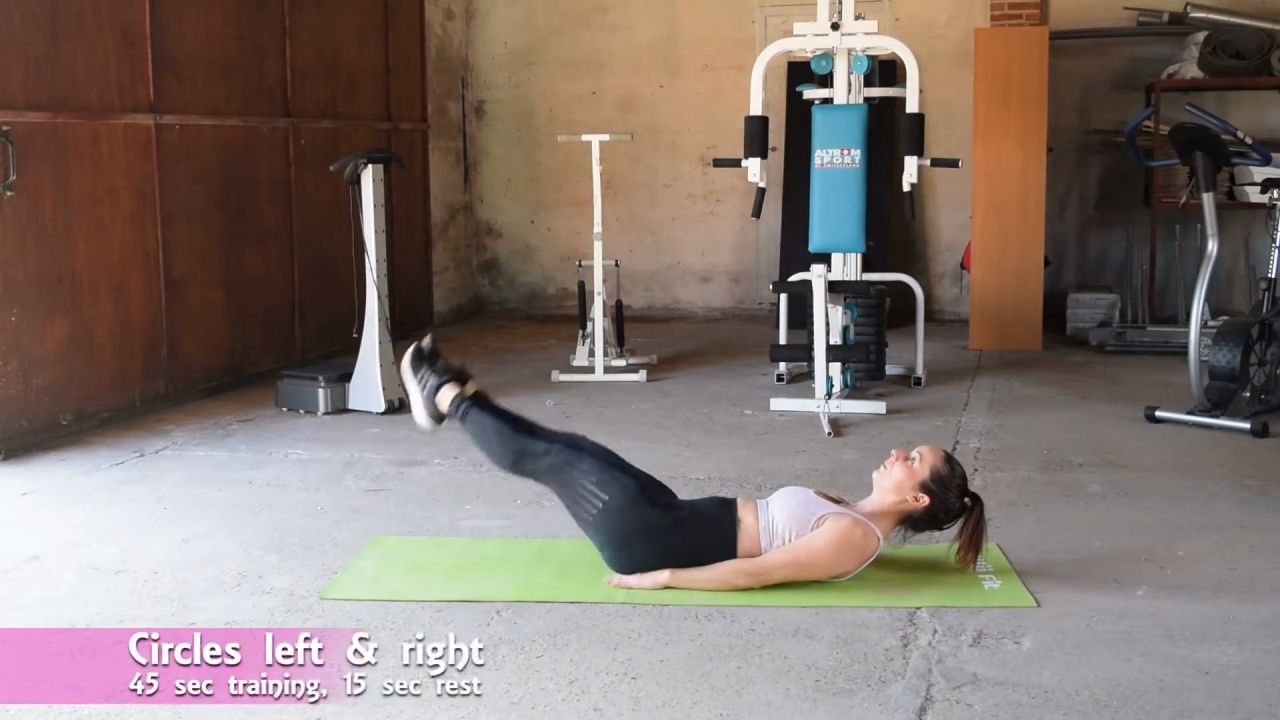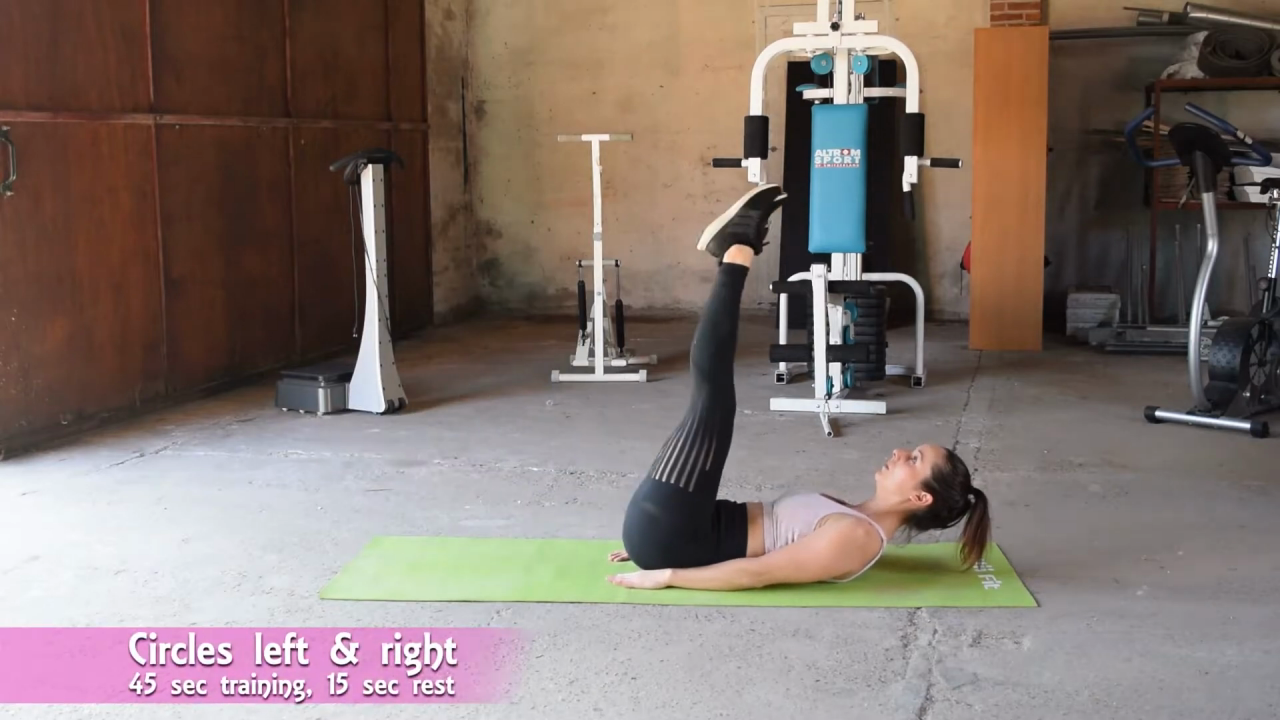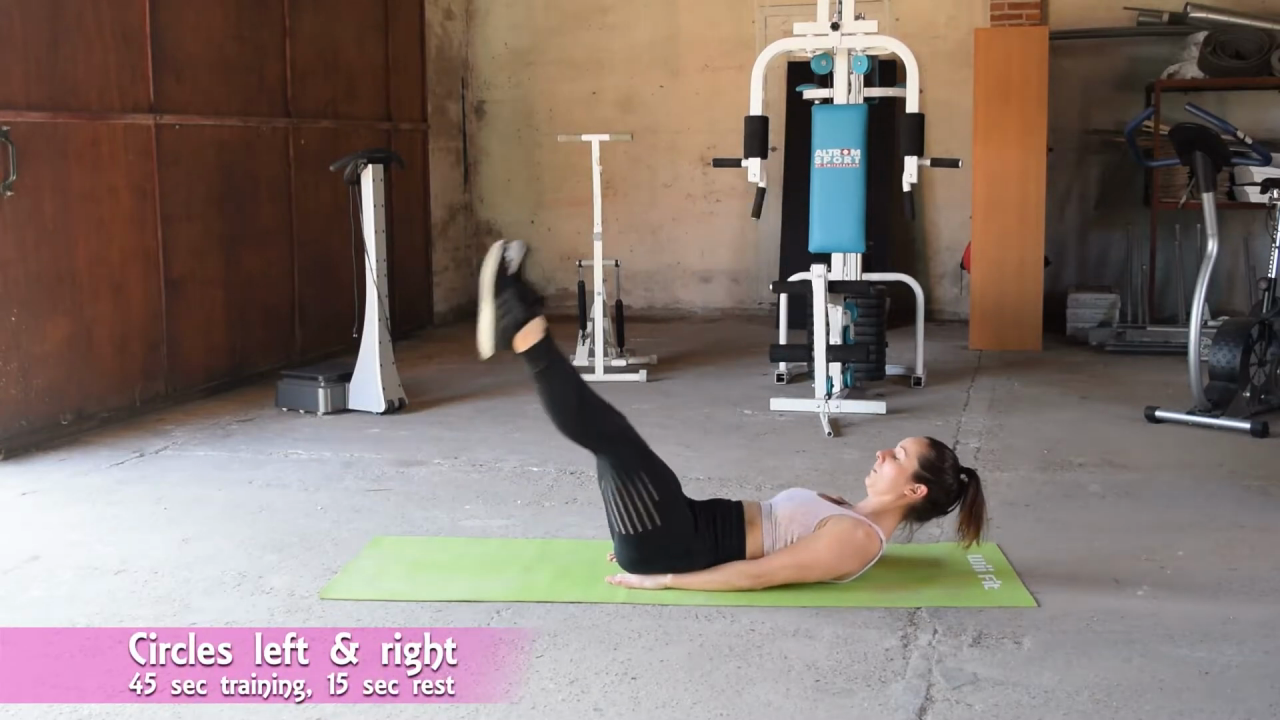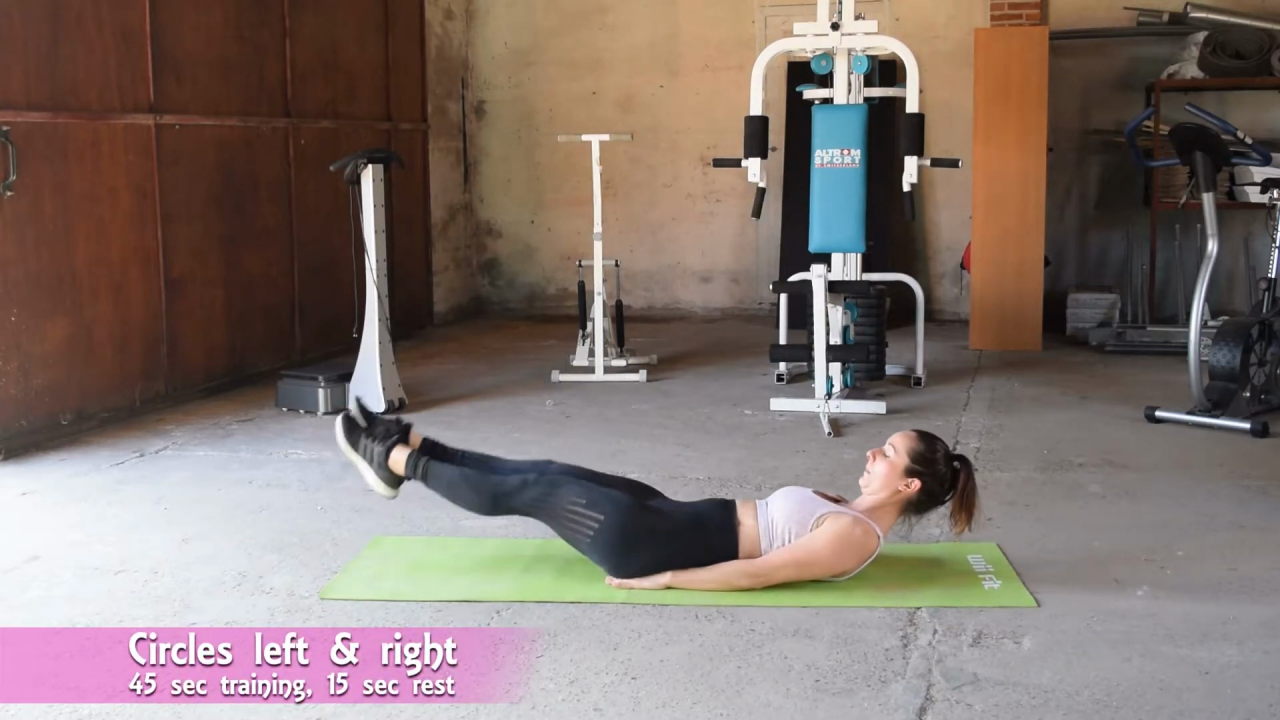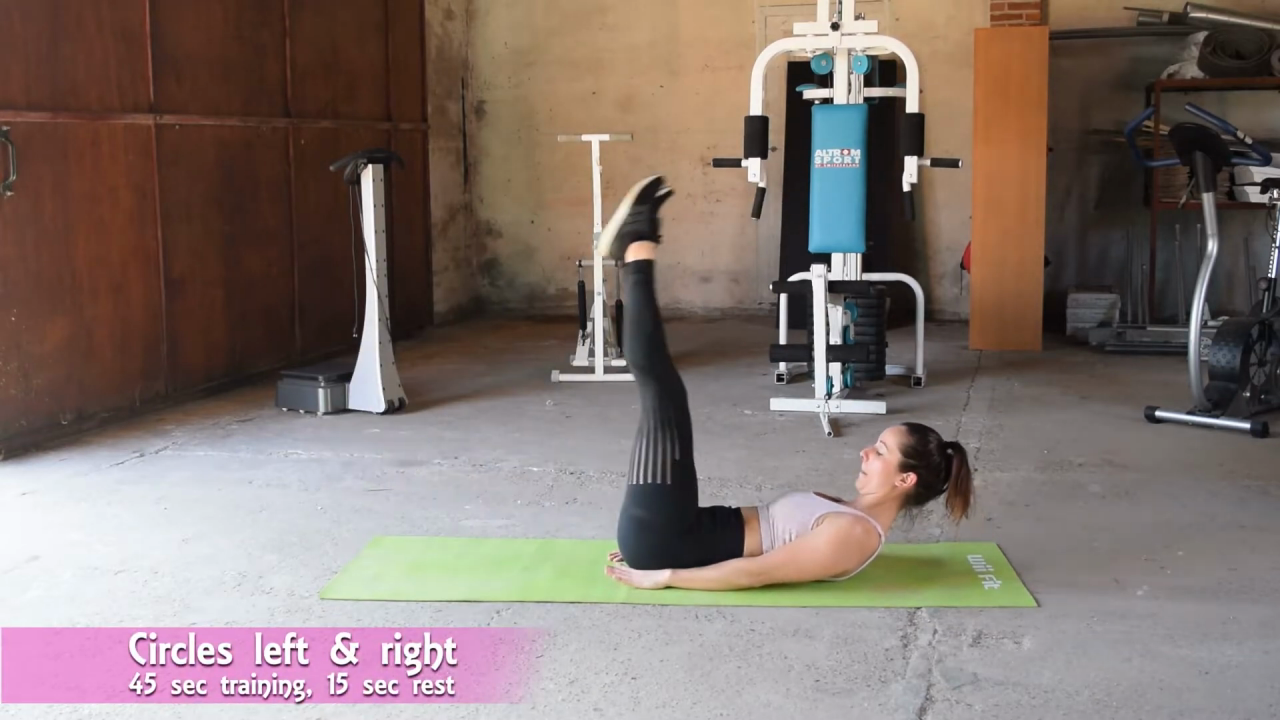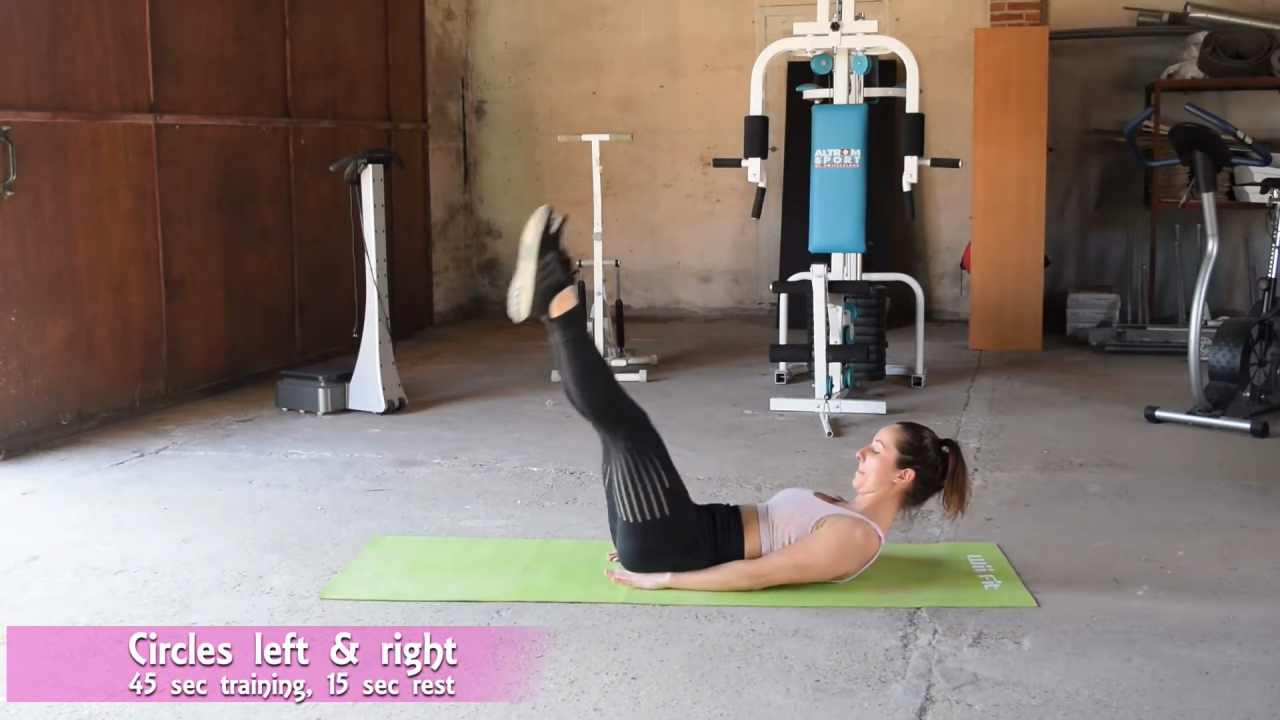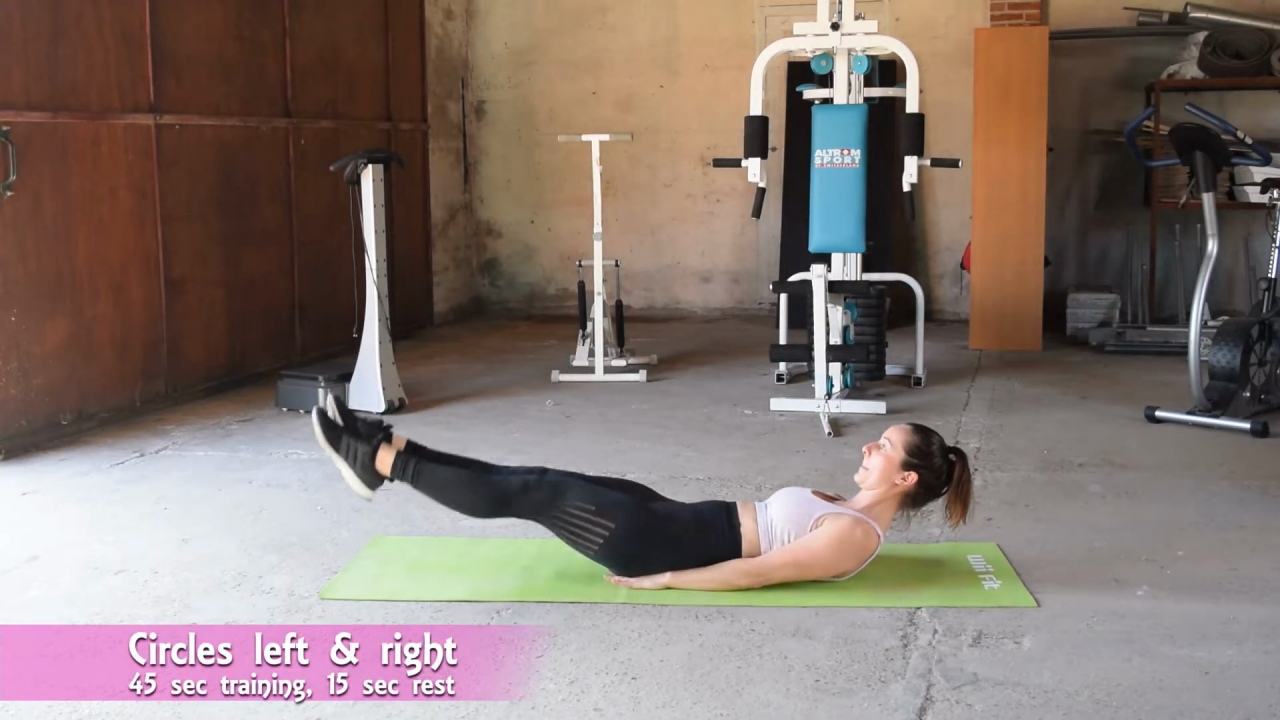
dt=0.5s
person 1, frame 1
left shoulder: (854, 538)
right shoulder: (851, 512)
left elbow: (758, 572)
left wrist: (663, 576)
left hip: (662, 541)
right hip: (688, 520)
left knee: (554, 459)
right knee: (574, 450)
left ankle: (448, 397)
right ankle: (460, 392)
person 1, frame 2
left shoulder: (857, 537)
right shoulder: (854, 514)
left elbow: (759, 574)
left wrist: (665, 576)
left hip: (666, 543)
left knee: (714, 388)
left ankle: (738, 250)
right ankle: (733, 251)
person 1, frame 3
left shoulder: (859, 539)
right shoulder: (849, 513)
left elbow: (759, 573)
left wrist: (664, 578)
left hip: (672, 549)
right hip: (694, 526)
left knee: (608, 437)
left ankle: (522, 327)
right ankle: (524, 325)
person 1, frame 4
left shoulder: (850, 540)
right shoulder: (849, 509)
left elbow: (757, 574)
left wrist: (661, 580)
left hip: (669, 543)
right hip: (684, 522)
left knee: (537, 493)
right knee: (549, 475)
left ankle: (399, 457)
right ankle: (405, 445)
person 1, frame 5
left shoulder: (856, 534)
right shoulder: (853, 511)
left elbow: (756, 574)
left wrist: (659, 576)
left hip: (669, 543)
right hip: (679, 535)
left knee: (659, 386)
left ankle: (638, 248)
person 1, frame 6
left shoulder: (855, 538)
right shoulder: (853, 510)
left elbow: (761, 572)
left wrist: (661, 578)
left hip: (671, 551)
right hip: (702, 533)
left knee: (621, 423)
left ankle: (556, 298)
right ankle: (554, 297)
person 1, frame 7
left shoulder: (853, 535)
right shoulder: (851, 509)
left elbow: (761, 572)
left wrist: (663, 577)
left hip: (671, 545)
right hip: (686, 522)
left knee: (534, 493)
right knee: (545, 483)
left ankle: (383, 458)
right ankle: (386, 451)
